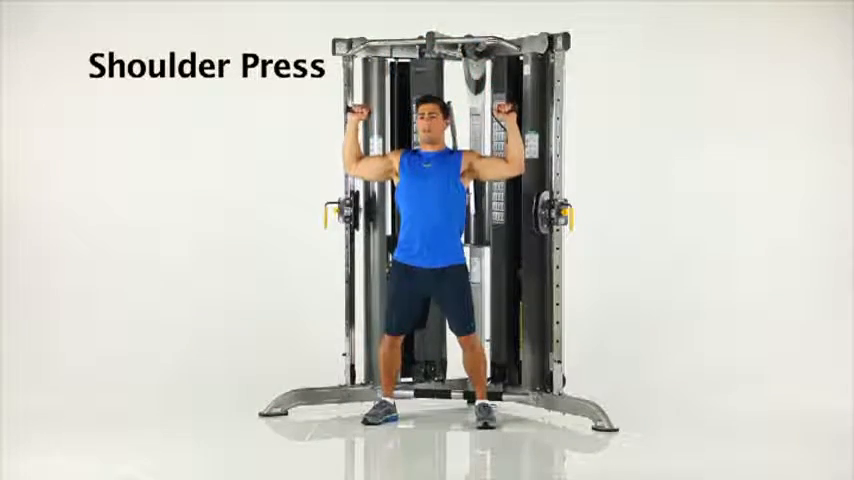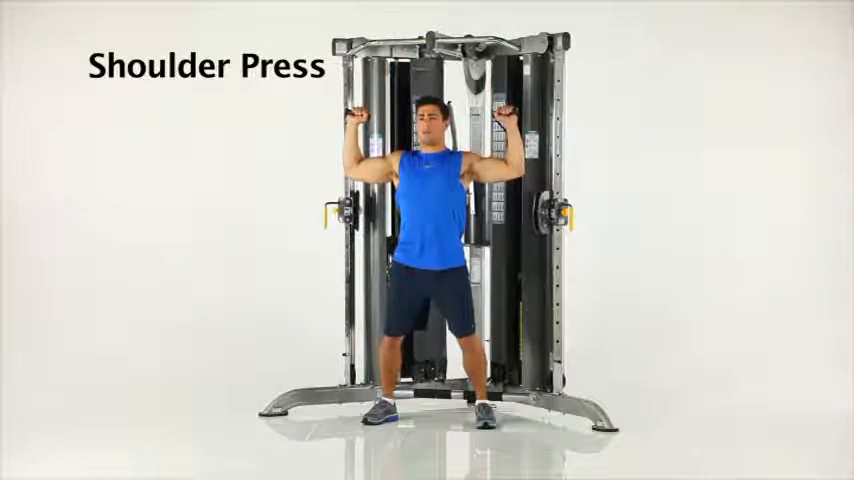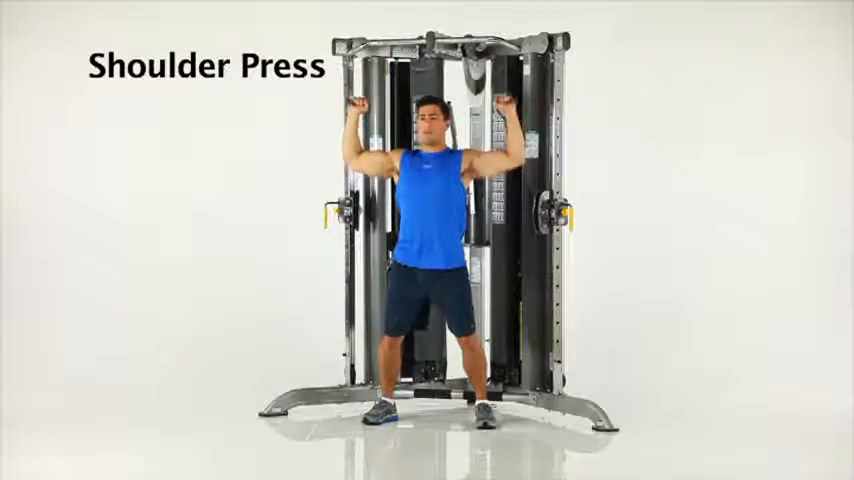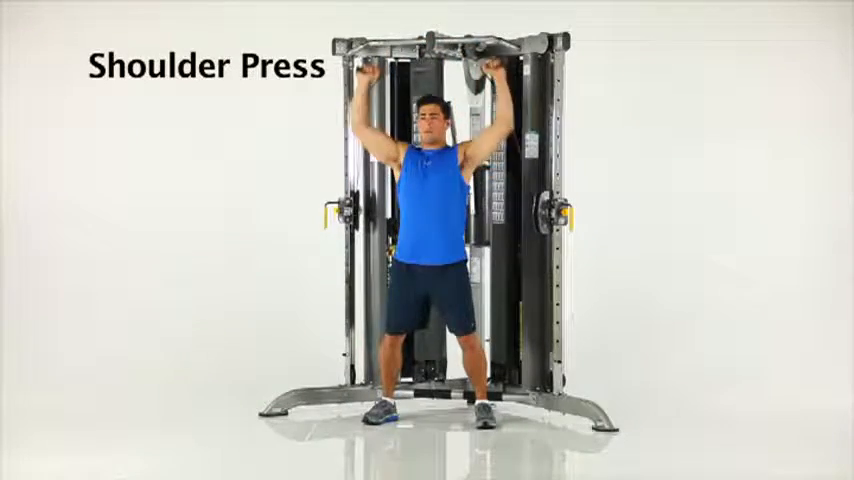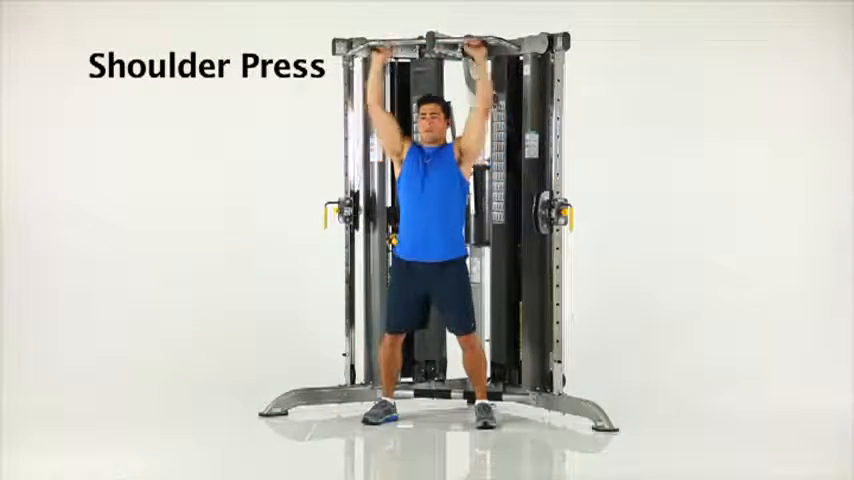
dt=0.2s
person 1, frame 1
left shoulder: (464, 161)
right shoulder: (398, 161)
left elbow: (515, 167)
right elbow: (352, 166)
left wrist: (511, 124)
right wrist: (353, 123)
left hip: (451, 267)
right hip: (407, 266)
left knee: (468, 337)
right knee: (391, 336)
left ankle: (482, 403)
right ankle: (387, 402)
person 1, frame 2
left shoulder: (464, 163)
right shoulder: (399, 162)
left elbow: (515, 169)
right elbow: (352, 169)
left wrist: (511, 127)
right wrist: (352, 126)
left hip: (450, 268)
right hip: (406, 267)
left knee: (468, 338)
right knee: (391, 337)
left ankle: (482, 402)
right ankle: (386, 402)
person 1, frame 3
left shoulder: (464, 162)
right shoulder: (400, 161)
left elbow: (514, 157)
right elbow: (353, 158)
left wrist: (509, 113)
right wrist: (355, 115)
left hip: (450, 267)
right hip: (406, 266)
left knee: (468, 338)
right knee: (391, 337)
left ankle: (482, 403)
right ankle: (386, 402)
person 1, frame 4
left shoulder: (462, 157)
right shoulder: (401, 156)
left elbow: (503, 126)
right elbow: (361, 127)
left wrist: (499, 80)
right wrist: (365, 83)
left hip: (450, 265)
right hip: (406, 264)
left knee: (468, 337)
right knee: (392, 336)
left ankle: (482, 402)
right ankle: (387, 402)
person 1, frame 5
left shoulder: (460, 154)
right shoulder: (403, 153)
left elbow: (482, 108)
right elbow: (376, 109)
left wrist: (481, 61)
right wrist: (377, 63)
left hip: (449, 264)
right hip: (406, 263)
left knee: (468, 337)
right knee: (392, 335)
left ankle: (482, 402)
right ankle: (387, 402)
